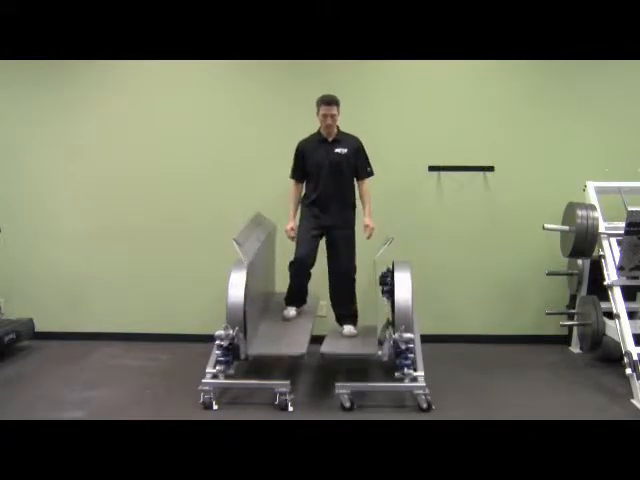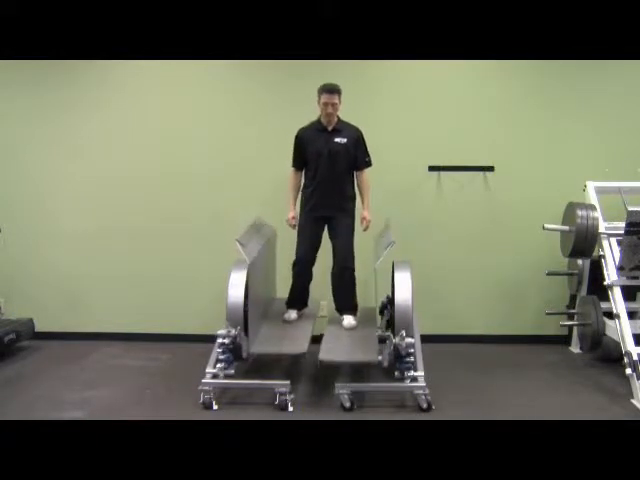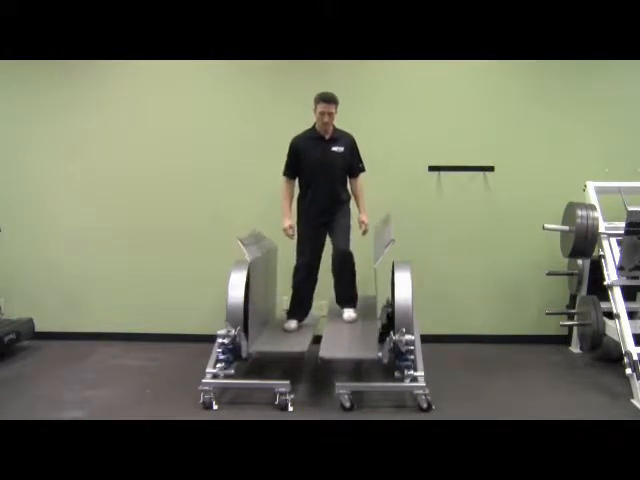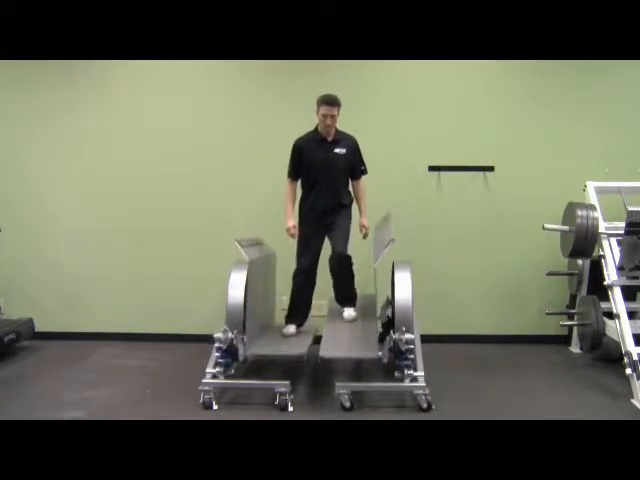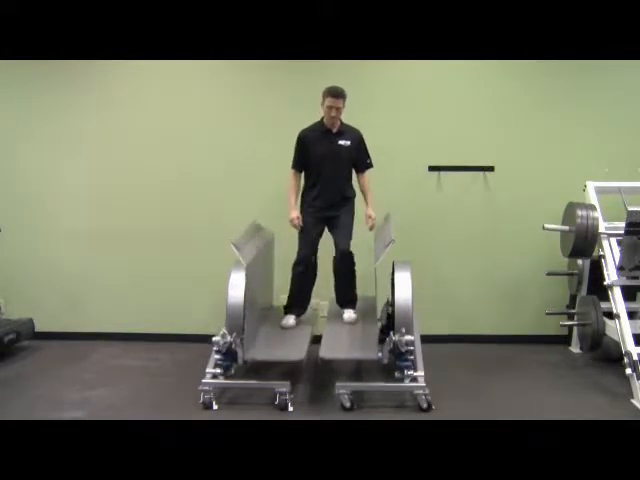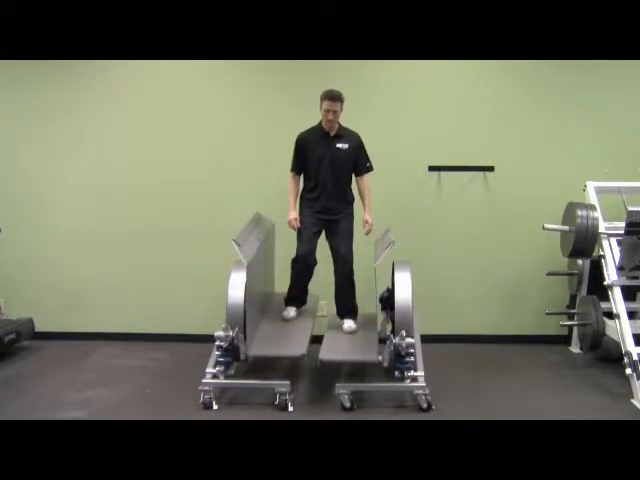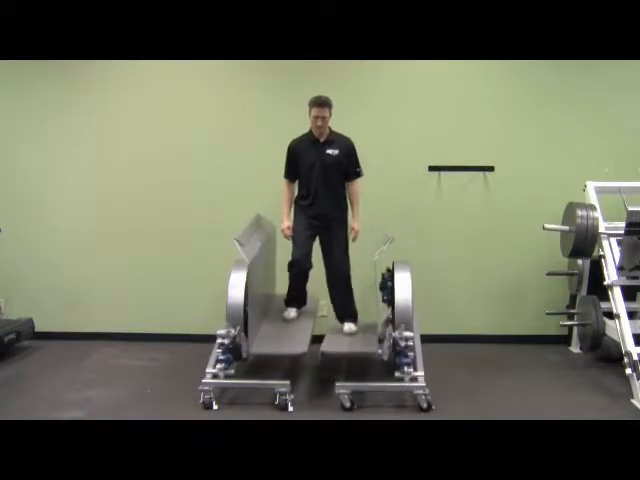
dt=0.3s
person 1, frame 1
left shoulder: (353, 144)
right shoulder: (305, 146)
left elbow: (363, 181)
right elbow: (297, 183)
left wrist: (368, 215)
right wrist: (291, 218)
left hip: (342, 217)
right hip: (312, 214)
left knee: (343, 269)
right knee: (301, 260)
left ankle: (347, 319)
right ankle: (294, 302)
person 1, frame 2
left shoulder: (353, 134)
right shoulder: (304, 135)
left elbow: (361, 173)
right elbow: (297, 172)
left wrist: (365, 207)
right wrist: (292, 207)
left hip: (342, 208)
right hip: (311, 207)
left knee: (344, 259)
right knee: (303, 258)
left ankle: (347, 310)
right ankle: (295, 305)
person 1, frame 3
left shoulder: (347, 141)
right shoulder: (299, 143)
left elbow: (355, 178)
right elbow: (289, 181)
left wrist: (362, 211)
right wrist: (287, 216)
left hip: (339, 210)
right hip: (310, 213)
left knee: (343, 252)
right knee: (306, 264)
left ankle: (348, 304)
right ankle: (296, 315)
person 1, frame 4
left shoulder: (349, 143)
right shoulder: (302, 144)
left elbow: (357, 180)
right elbow: (292, 182)
left wrist: (363, 214)
right wrist: (290, 216)
left hip: (340, 212)
right hip: (311, 215)
left knee: (340, 255)
right knee: (305, 266)
left ankle: (348, 303)
right ankle: (295, 319)
person 1, frame 5
left shoulder: (354, 136)
right shoulder: (307, 136)
left elbow: (362, 173)
right elbow: (296, 173)
left wrist: (369, 206)
right wrist: (293, 207)
left hip: (342, 206)
right hip: (312, 207)
left knee: (344, 252)
right knee: (305, 258)
left ankle: (347, 305)
right ankle: (294, 310)
person 1, frame 6
left shoulder: (353, 139)
right shoulder: (305, 139)
left elbow: (361, 176)
right elbow: (295, 175)
left wrist: (367, 211)
right wrist: (292, 208)
left hip: (341, 211)
right hip: (311, 208)
left knee: (344, 261)
right knee: (304, 256)
left ankle: (348, 315)
right ankle: (294, 302)
person 1, frame 7
left shoulder: (344, 145)
right shoulder: (296, 146)
left elbow: (352, 183)
right elbow: (289, 184)
left wrist: (355, 218)
right wrist: (286, 218)
left hip: (335, 217)
right hip: (305, 215)
left knee: (339, 267)
right knee: (299, 261)
left ankle: (348, 317)
right ankle: (294, 303)
